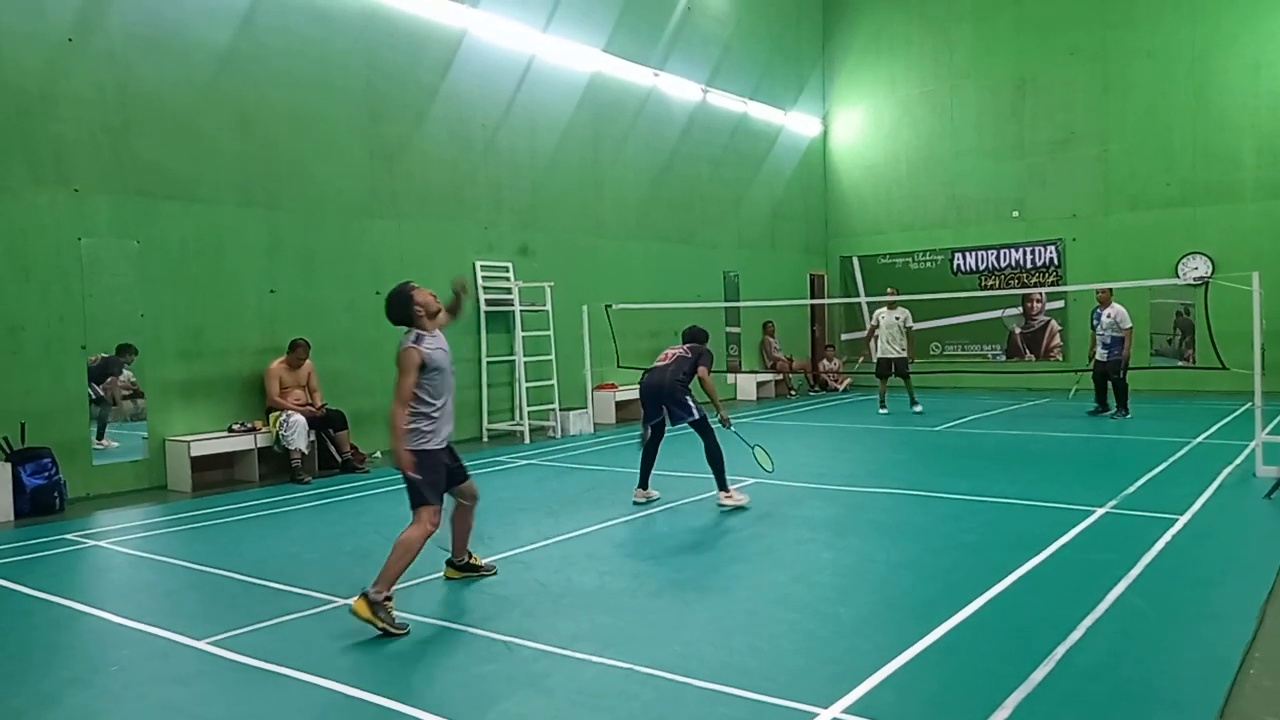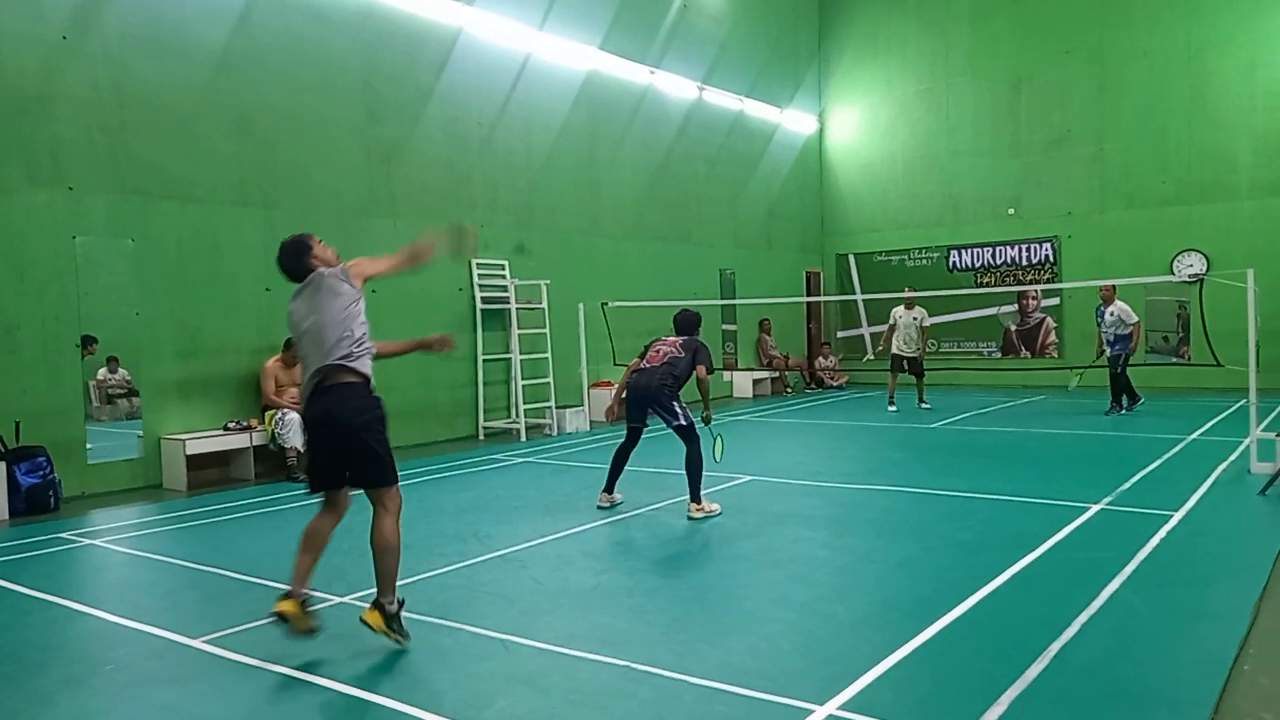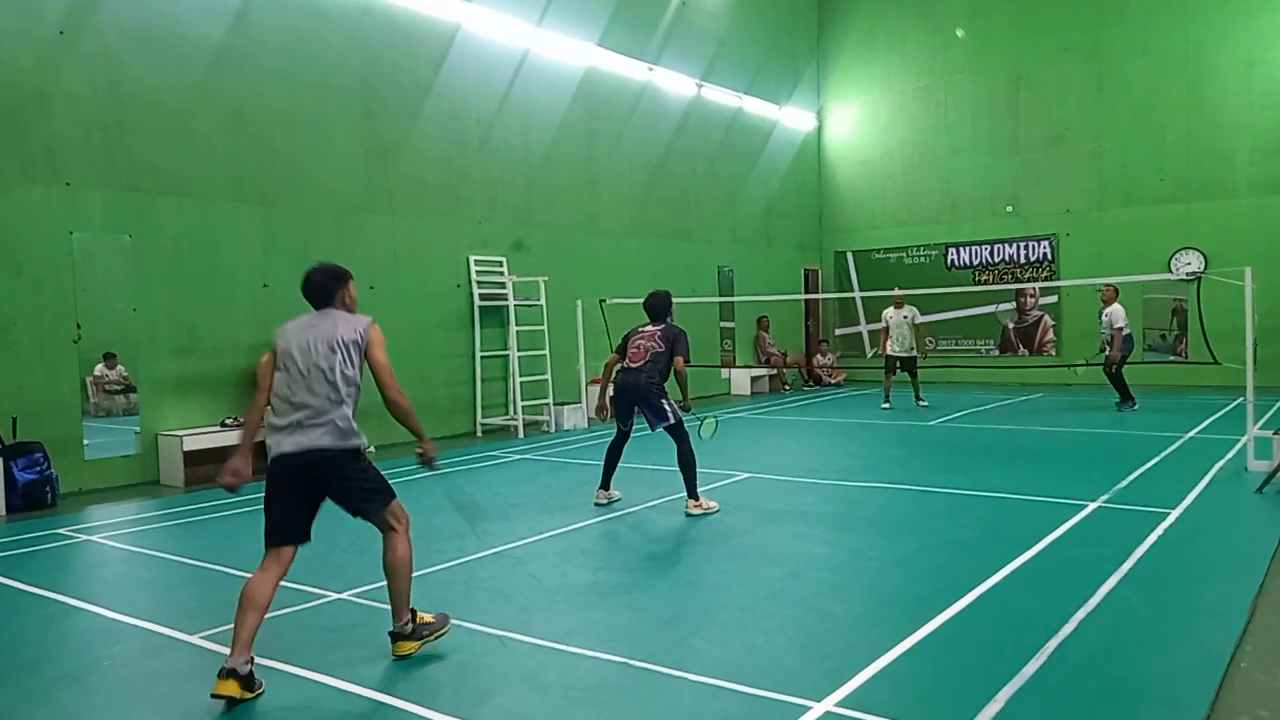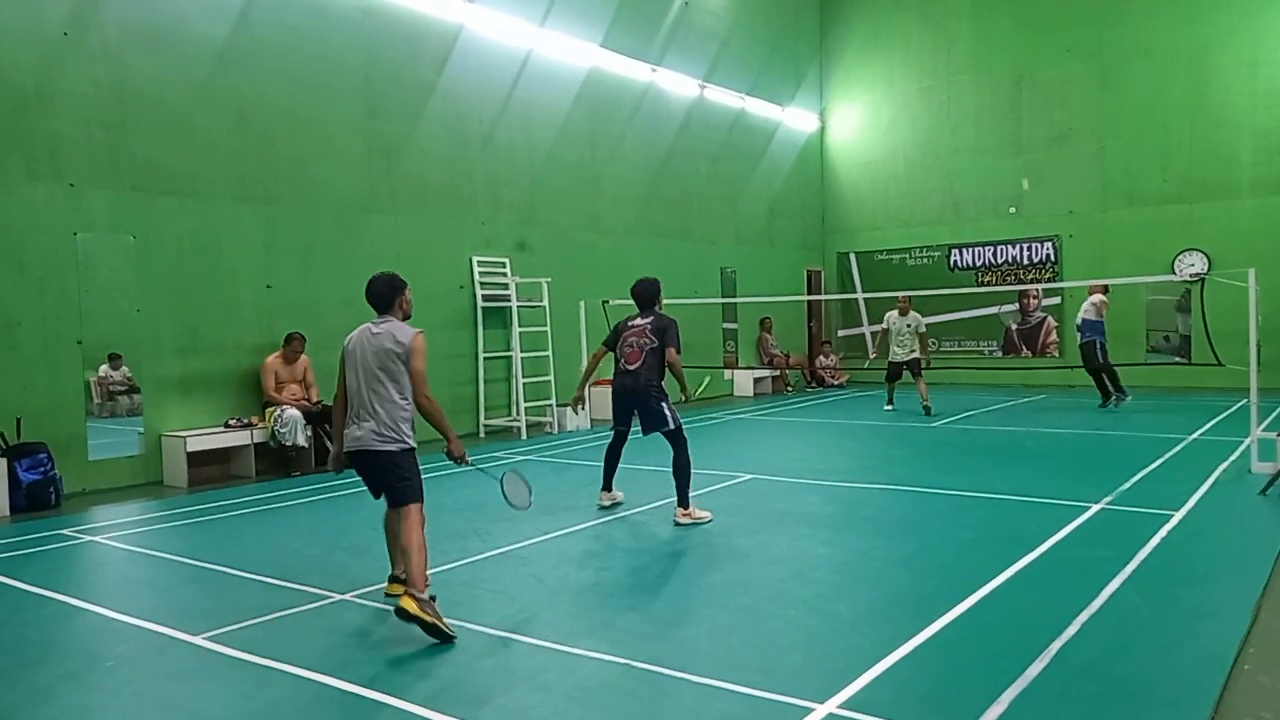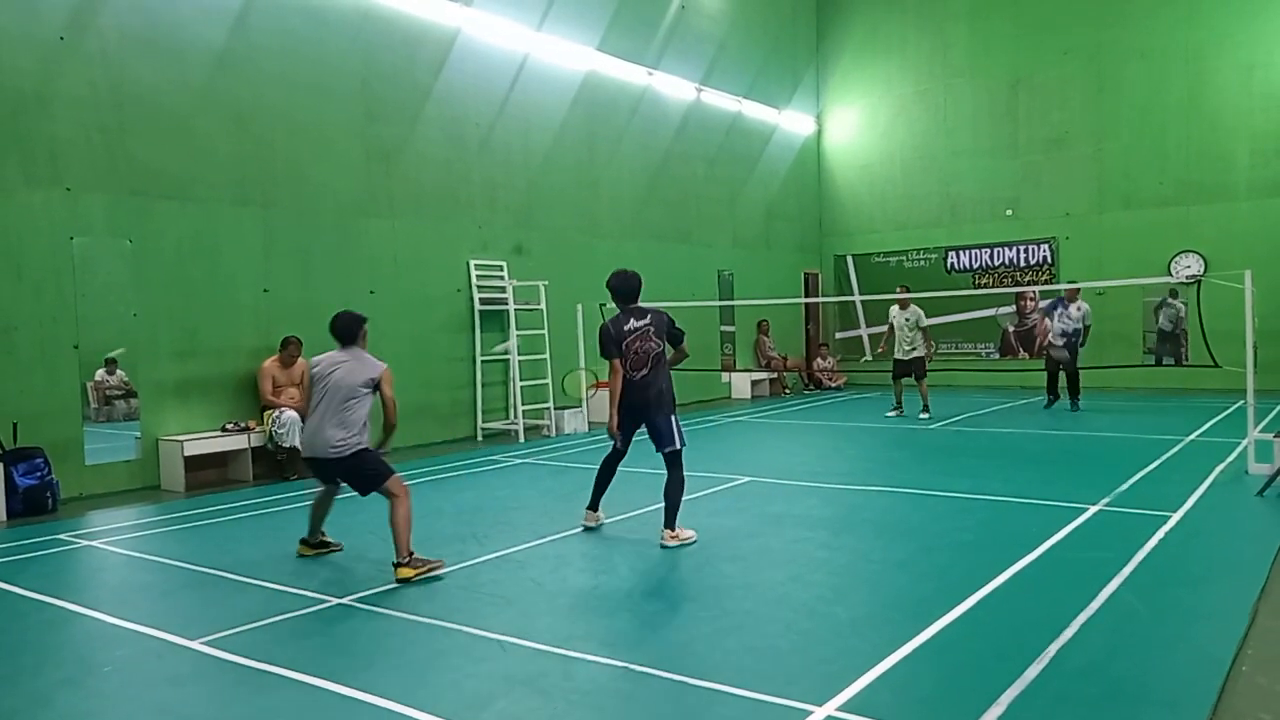
dt=0.5s
person 1, frame 1
left shoulder: (434, 331)
right shoulder: (413, 349)
left elbow: (450, 314)
right elbow: (399, 404)
left wrist: (458, 297)
right wrist: (398, 447)
left hip: (439, 442)
right hip: (421, 447)
left knee: (468, 496)
right knee: (426, 521)
left ankle: (459, 561)
right ankle: (376, 597)
person 1, frame 2
left shoulder: (297, 308)
right shoulder: (340, 275)
right elbow: (406, 258)
left wrist: (423, 344)
right wrist: (445, 236)
left hip: (318, 400)
right hip: (351, 395)
left knee: (333, 506)
right knee: (387, 504)
left ankle: (294, 596)
right ankle: (386, 606)
person 1, frame 3
left shoulder: (285, 335)
right shoulder: (363, 328)
left elbow: (261, 399)
right elbow: (391, 394)
left wrist: (243, 455)
right wrist: (423, 439)
left hip: (285, 457)
right hip: (337, 449)
left knee: (274, 562)
right knee: (396, 523)
left ankle: (237, 668)
right ankle: (404, 628)
person 1, frame 4
left shoulder: (354, 338)
right shoulder: (411, 338)
left elbow: (339, 398)
right elbow: (423, 398)
left wrist: (337, 443)
right wrist: (451, 439)
left hip: (355, 445)
right hip: (390, 444)
left knee: (396, 503)
right knee: (412, 518)
left ankle: (399, 575)
right ankle: (417, 599)
person 1, frame 5
left shoulder: (317, 363)
right shoulder: (378, 369)
left elbow: (309, 408)
right elbow: (390, 416)
right wrist: (382, 444)
left hip: (312, 449)
right hip: (346, 450)
left knee: (331, 486)
right knee: (399, 492)
left ankle: (313, 539)
right ankle: (405, 561)
person 2, frame 1
left shoulder: (668, 352)
right shoulder: (702, 351)
right elbow: (702, 375)
left wrist: (645, 427)
right wrist: (720, 410)
left hip: (646, 383)
right hip: (671, 385)
left knee: (655, 435)
right knee: (708, 436)
left ankle: (642, 490)
right ankle: (725, 492)
person 2, frame 2
left shoulder: (657, 342)
right shoulder: (697, 346)
left elbow: (631, 368)
right elbow: (702, 376)
left wrist: (616, 399)
right wrist: (707, 408)
left hip: (635, 386)
right hip: (660, 389)
left knee: (631, 440)
right knee: (692, 441)
left ankle: (607, 494)
right ankle: (696, 504)
person 2, frame 3
left shoulder: (634, 332)
right shoulder: (675, 332)
left elbow: (610, 363)
right elbow: (679, 367)
left wrist: (601, 398)
right wrist: (685, 398)
left hip: (622, 385)
right hip: (648, 387)
left knee: (621, 436)
right knee: (681, 438)
left ankle: (603, 490)
right ankle: (694, 500)
person 2, frame 4
left shoulder: (623, 324)
right shoulder: (665, 323)
left elbow: (597, 355)
right elbow: (671, 359)
left wrist: (581, 389)
right wrist: (684, 387)
left hip: (621, 387)
right hip: (649, 390)
left knee: (618, 437)
right knee: (679, 444)
left ankle: (607, 492)
right ankle: (684, 509)
person 2, frame 5
left shoulder: (609, 328)
right shoulder: (660, 318)
left elbow: (616, 371)
right elbow: (682, 352)
left wrist: (613, 414)
left hip: (628, 401)
right hip: (659, 399)
left knee: (617, 453)
right knee: (674, 464)
left ankle: (592, 512)
right ankle: (670, 531)
